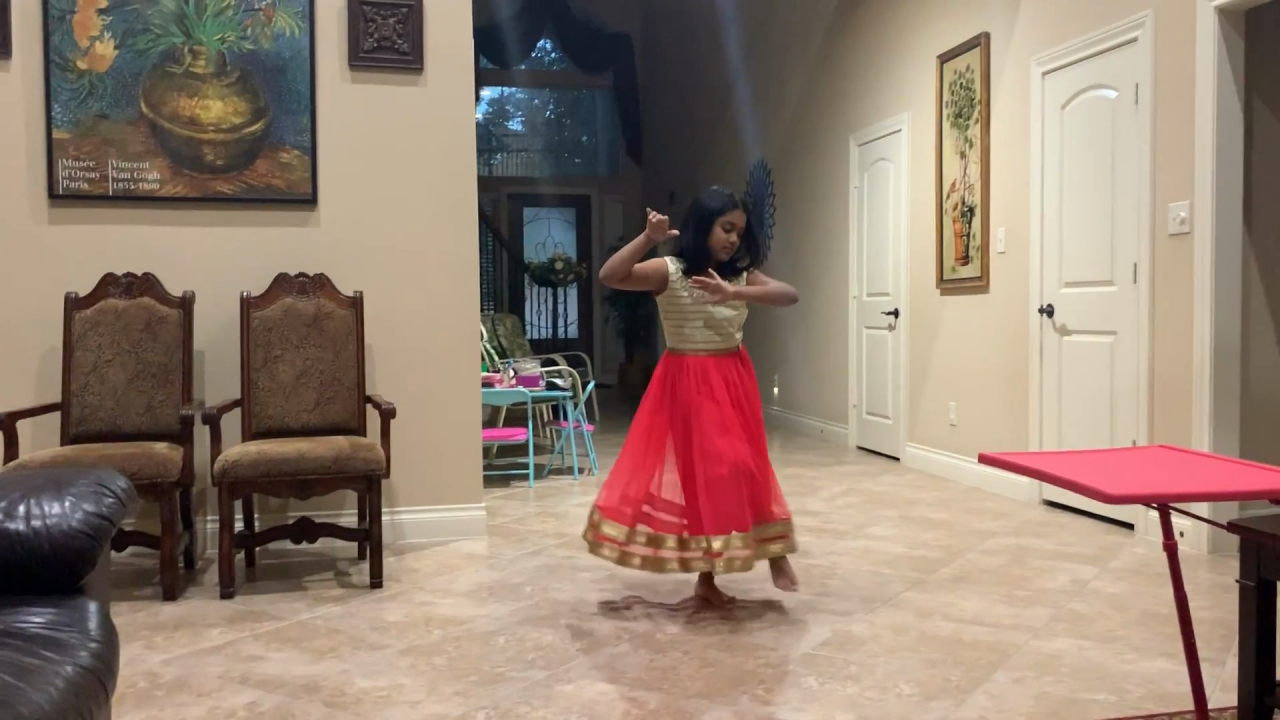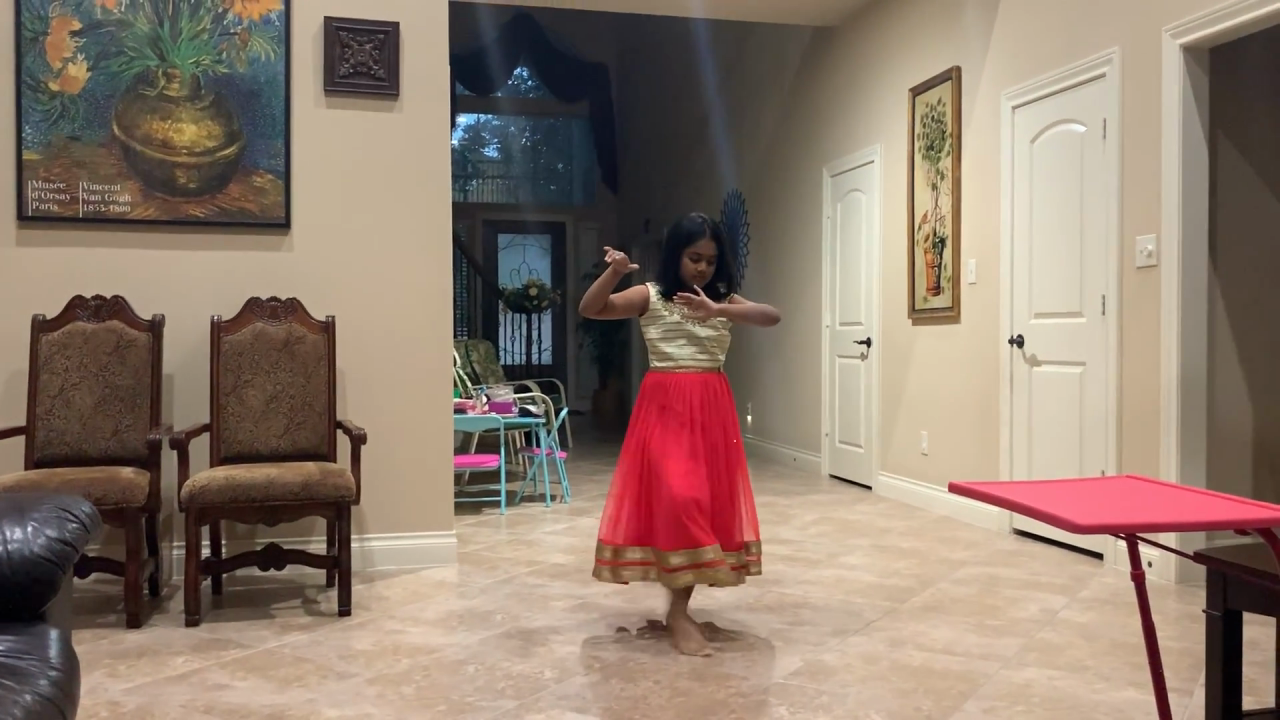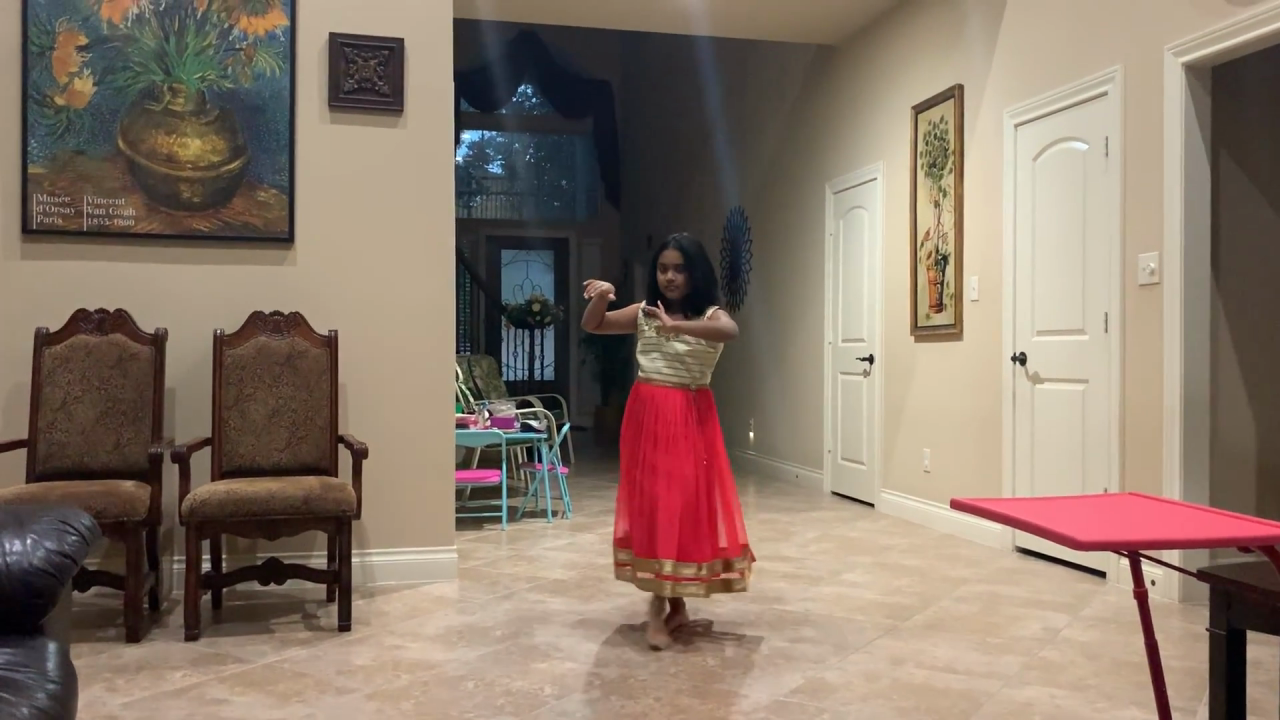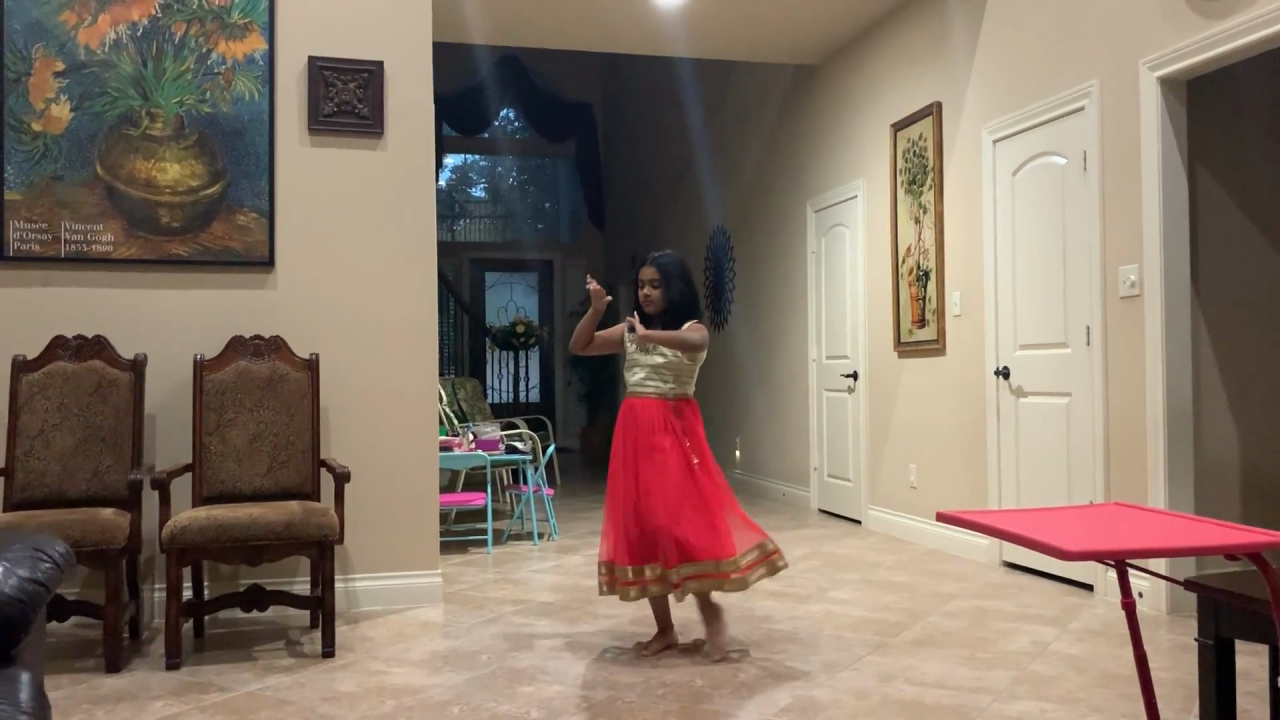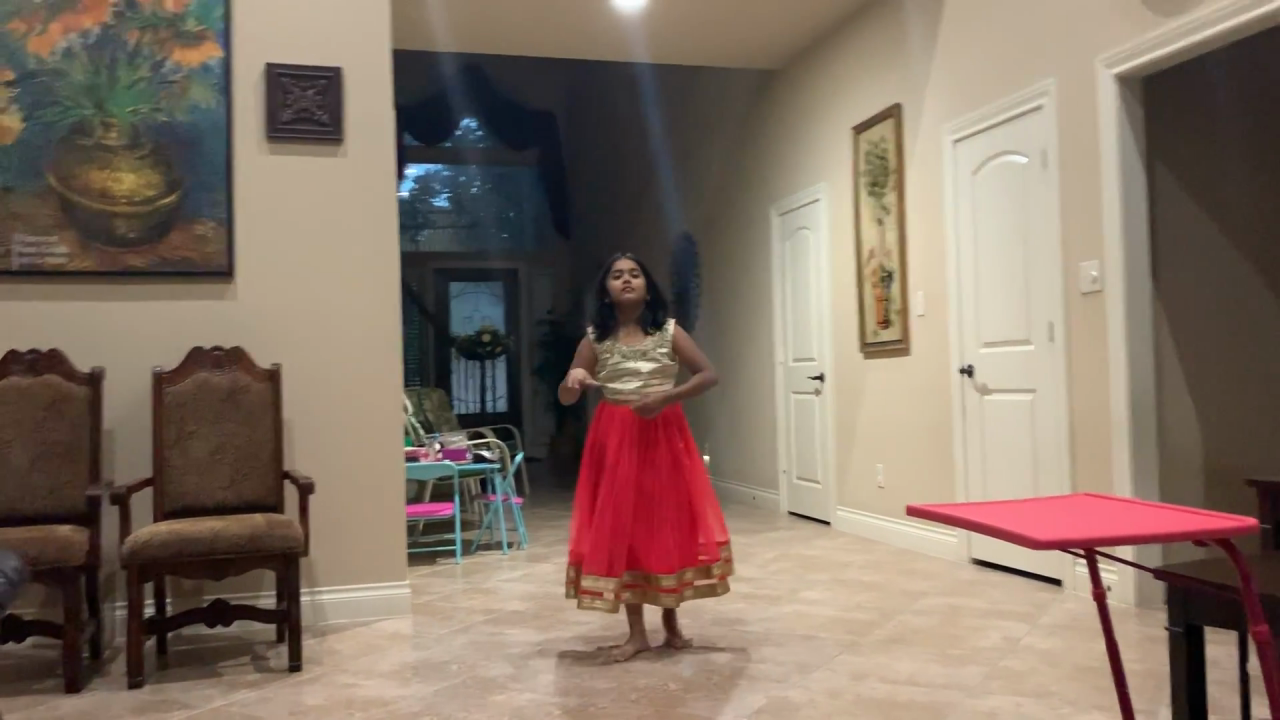
dt=1s
person 1, frame 1
left shoulder: (740, 275)
right shoulder: (667, 272)
left elbow: (789, 295)
right elbow: (609, 277)
left wrist: (733, 293)
right wrist: (646, 238)
left hip: (734, 379)
right hip: (686, 380)
left knee: (737, 470)
right knee: (706, 469)
left ankle: (707, 577)
person 1, frame 2
left shoulder: (724, 300)
right shoulder: (650, 297)
left elbow: (772, 316)
right elbow: (589, 309)
left wrist: (718, 310)
right wrist: (613, 273)
left hip: (712, 406)
right hip: (665, 403)
left knee: (707, 498)
right knee: (677, 495)
left ankle: (680, 607)
right ankle: (678, 607)
person 1, frame 3
left shoulder: (710, 315)
right shoulder: (645, 312)
left elbow: (731, 331)
right elbow: (592, 325)
left wrist: (676, 325)
right wrist: (602, 298)
left hip: (690, 415)
right hip: (645, 413)
left knee: (685, 504)
right knee: (648, 503)
left ankle: (670, 606)
right ankle: (661, 607)
person 1, frame 4
left shoulder: (691, 329)
right shoulder: (629, 330)
left elbow: (695, 343)
right elbow: (578, 346)
left wrist: (647, 335)
right wrist: (596, 308)
left hip: (674, 428)
right hip: (632, 428)
left knee: (679, 518)
right knee: (638, 521)
left ankle: (709, 609)
right ankle: (664, 627)
person 1, frame 5
left shoulder: (669, 332)
right shoulder: (595, 338)
left elbow: (708, 374)
right elbow: (568, 398)
left wrist: (667, 396)
right wrist: (573, 380)
left hip: (662, 432)
right hip: (612, 436)
left knee: (668, 522)
right knee: (616, 526)
left ankle: (671, 621)
right ankle: (637, 631)
